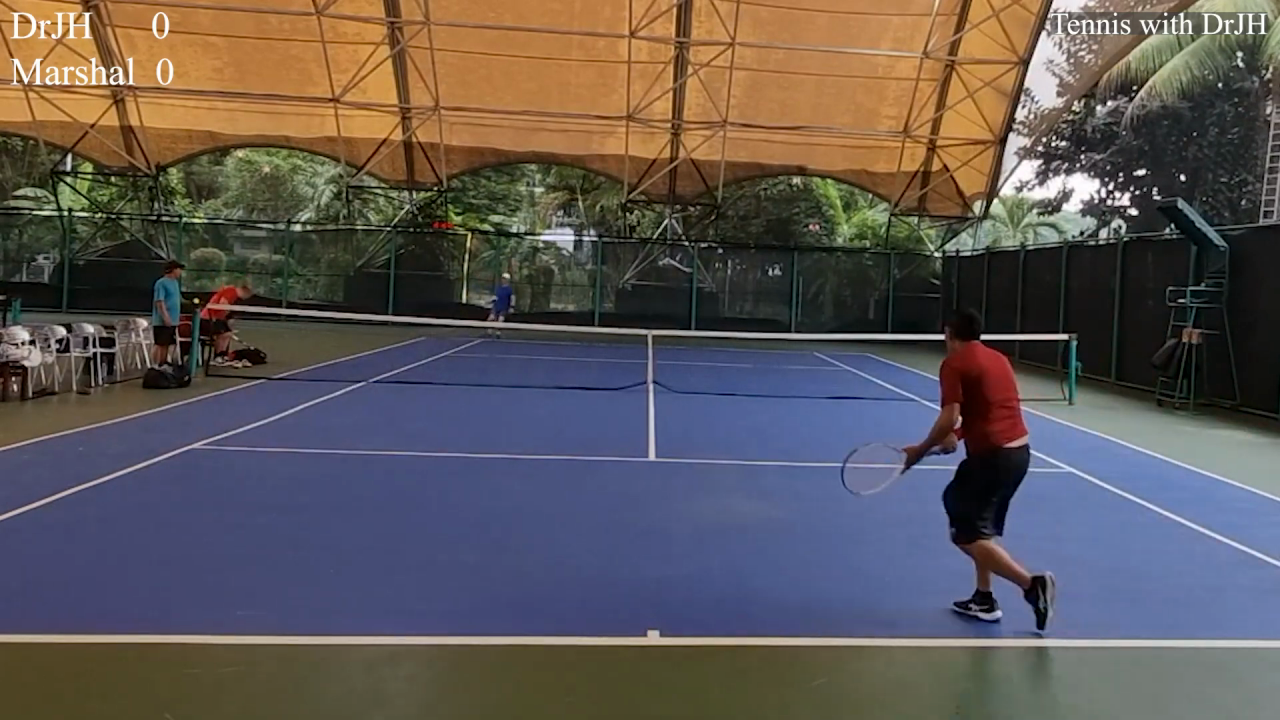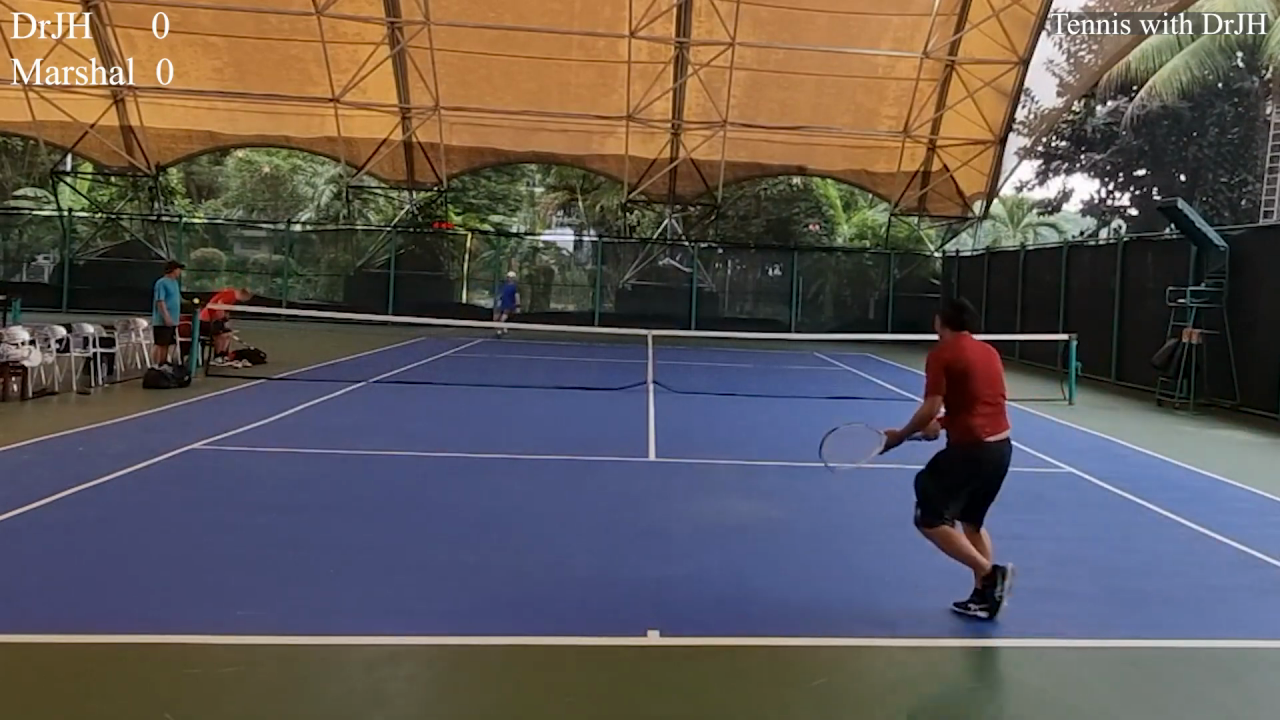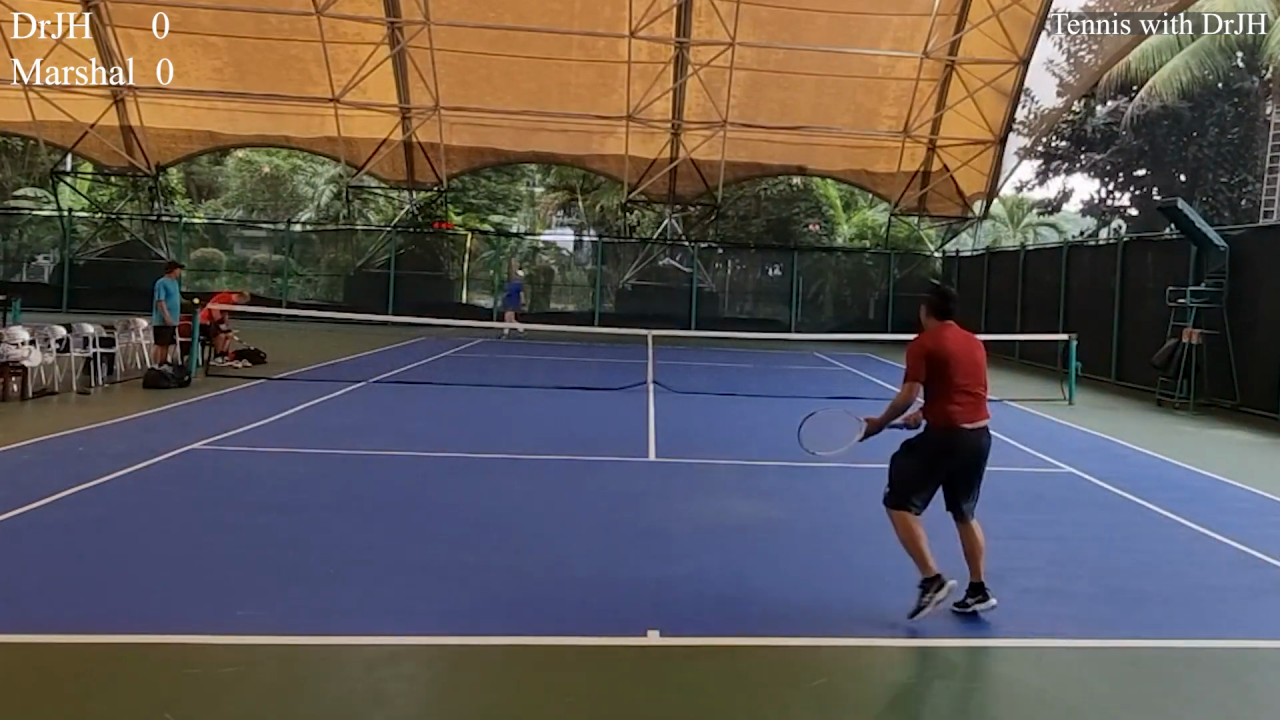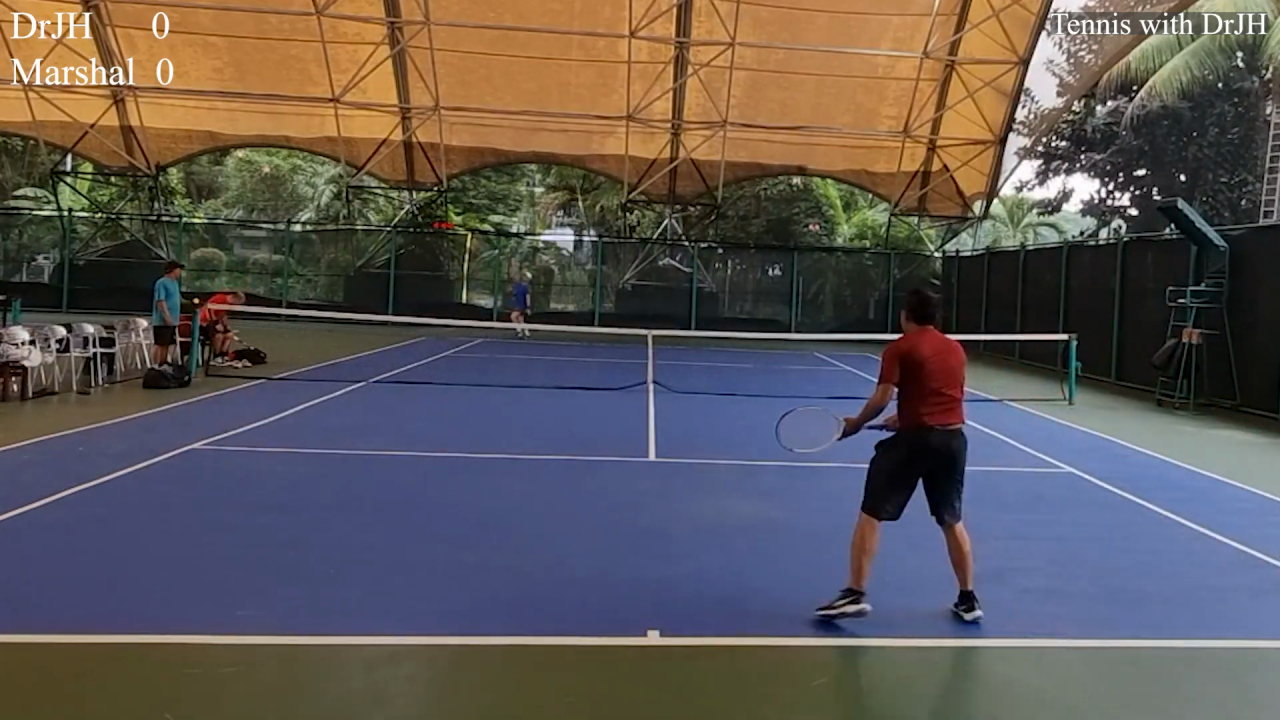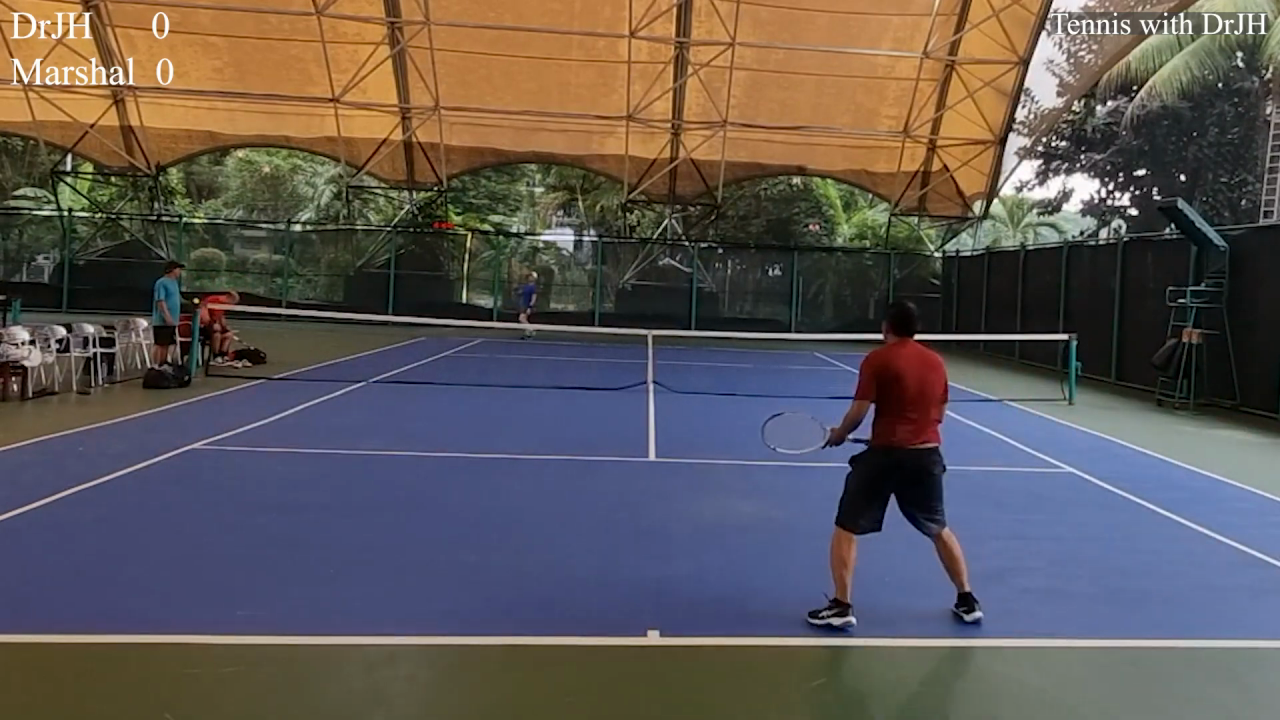
dt=0.1s
person 1, frame 1
left shoulder: (954, 363)
right shoulder: (998, 360)
left elbow: (949, 417)
left wrist: (920, 450)
right wrist: (959, 433)
left hip: (992, 456)
right hip: (1019, 451)
left knee: (969, 536)
right knee: (978, 525)
left ankle: (1033, 584)
right ankle: (983, 599)
person 1, frame 2
left shoulder: (942, 355)
right shoulder: (990, 352)
left elbow: (931, 408)
left wrist: (900, 435)
right wrist: (943, 422)
left hip: (970, 449)
right hip: (1001, 447)
left knee: (932, 523)
right knee: (972, 523)
left ankle: (992, 571)
right ankle: (986, 596)
person 1, frame 3
left shoulder: (923, 343)
right shoulder: (975, 343)
left elbow: (908, 394)
left wrist: (880, 423)
right wrist: (925, 412)
left hip: (946, 436)
right hip: (980, 436)
left knee: (899, 506)
right knee: (965, 515)
left ankle: (933, 579)
right ankle: (978, 591)
person 1, frame 4
left shoulder: (901, 348)
right shoulder: (955, 349)
left elbow: (882, 397)
left wrist: (856, 422)
left hip: (915, 440)
right hip: (954, 440)
left knee: (871, 515)
right knee: (951, 521)
left ankle: (856, 594)
right ankle: (968, 599)
person 1, frame 5
left shoulder: (877, 359)
right shoulder: (936, 362)
left elbow: (858, 412)
left wrist: (839, 434)
left hip: (887, 455)
right hip: (928, 455)
left knee: (846, 529)
right knee: (938, 529)
left ankle: (841, 607)
right ankle: (967, 601)
